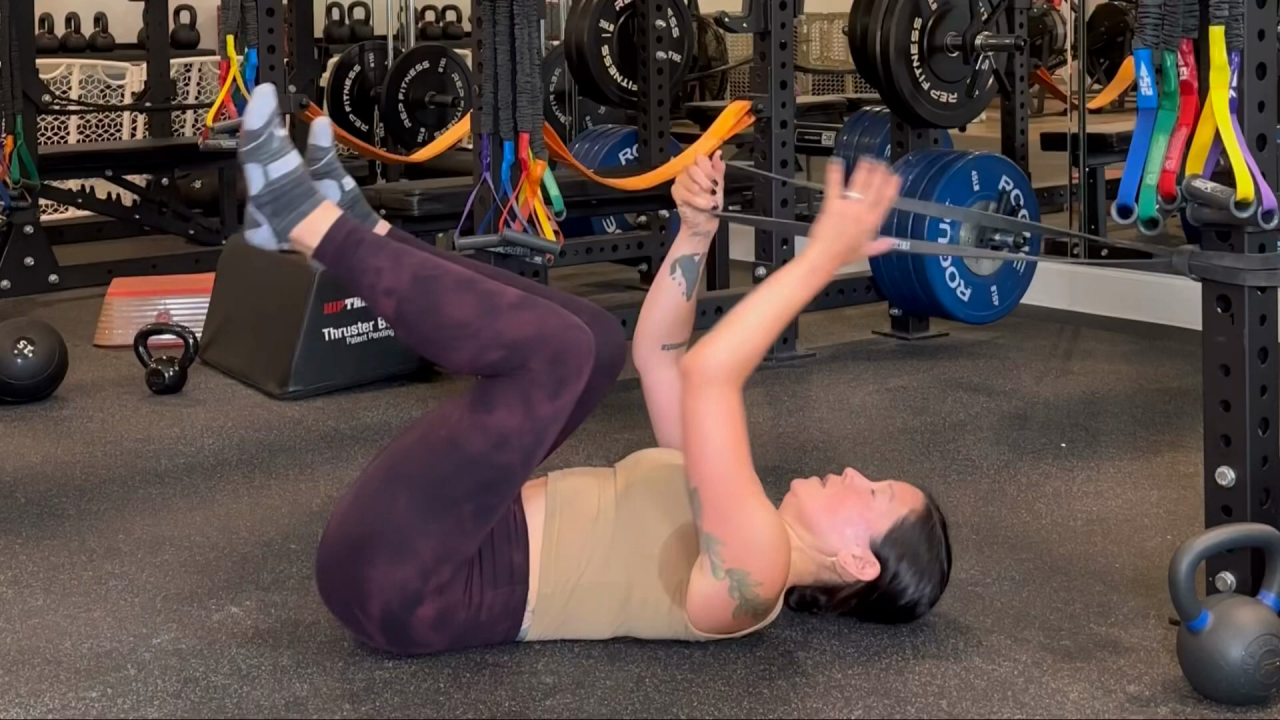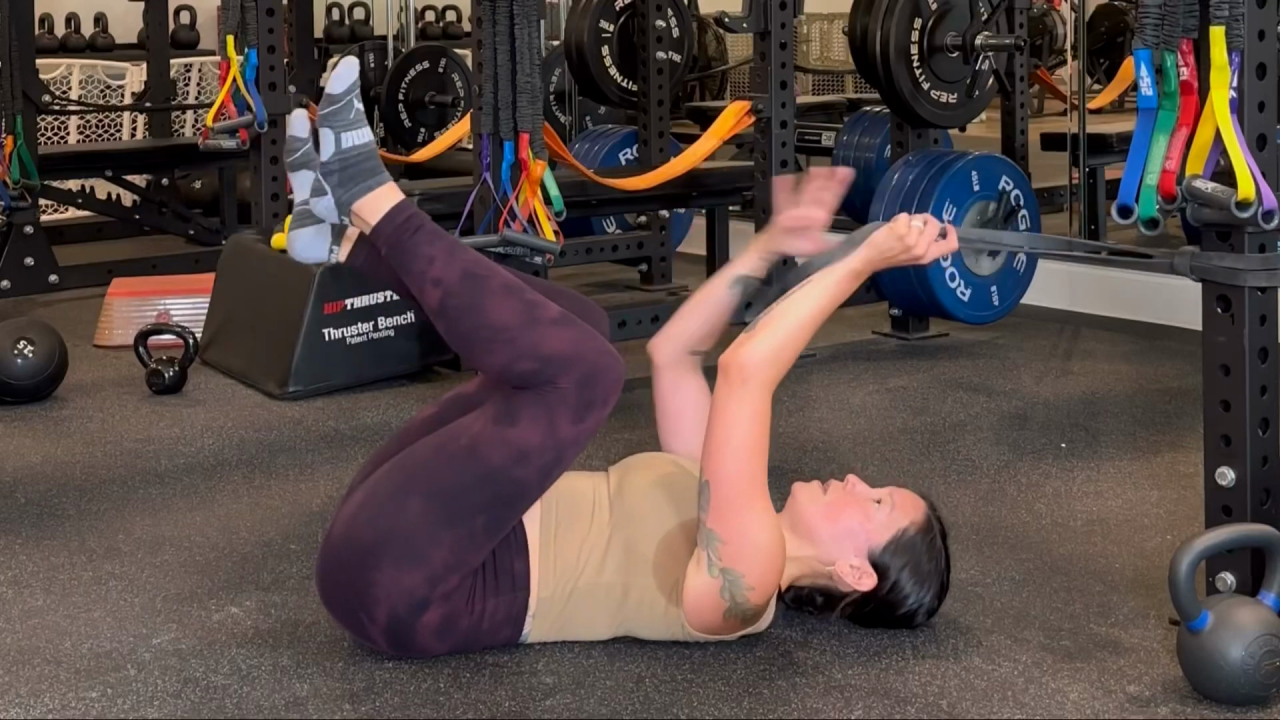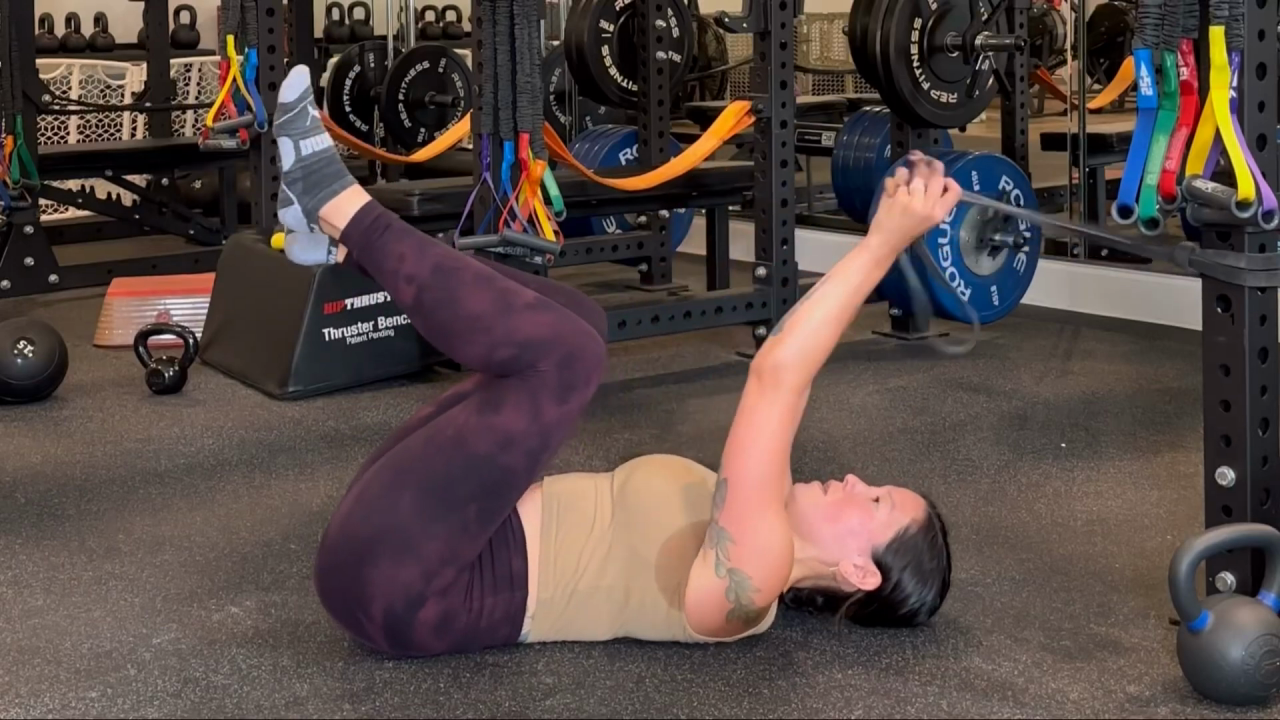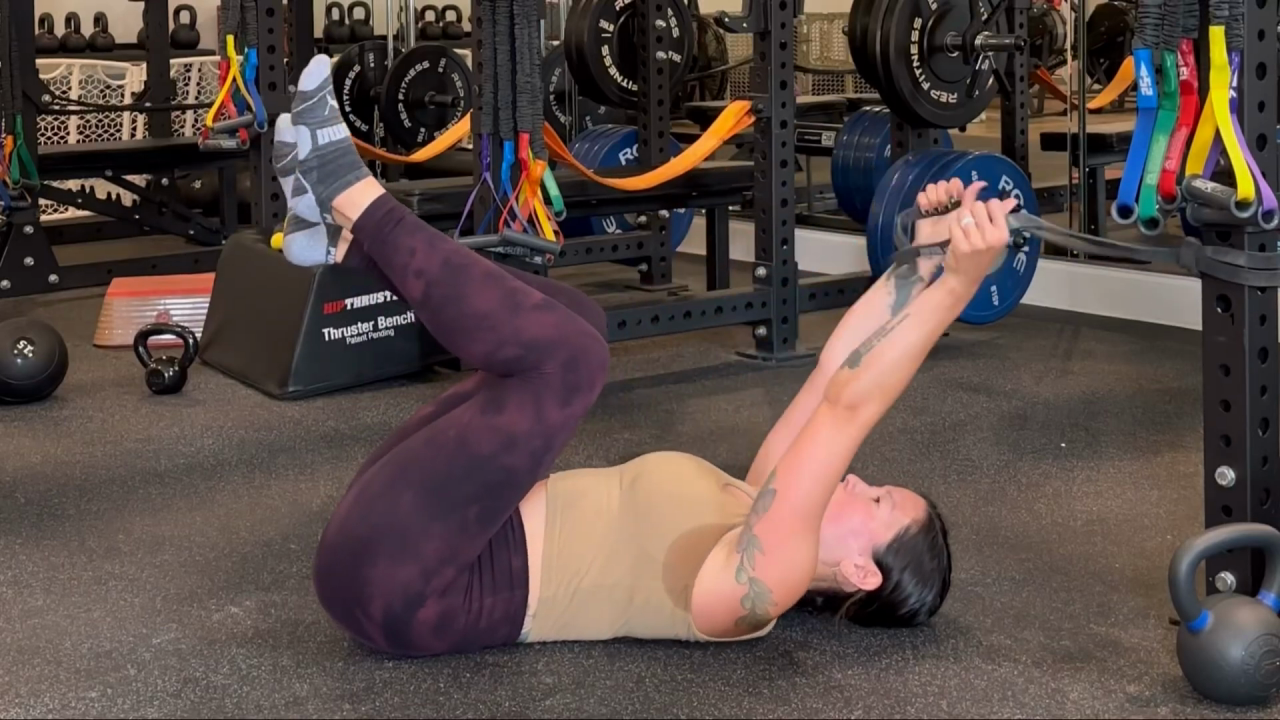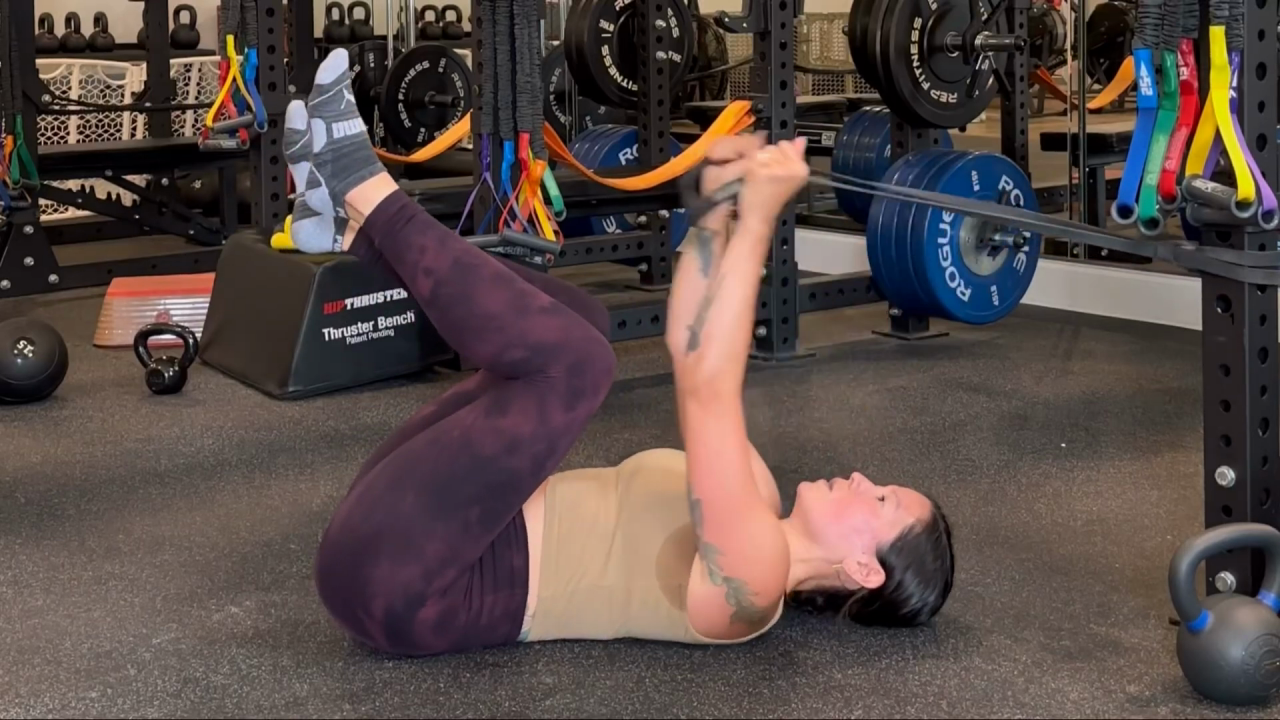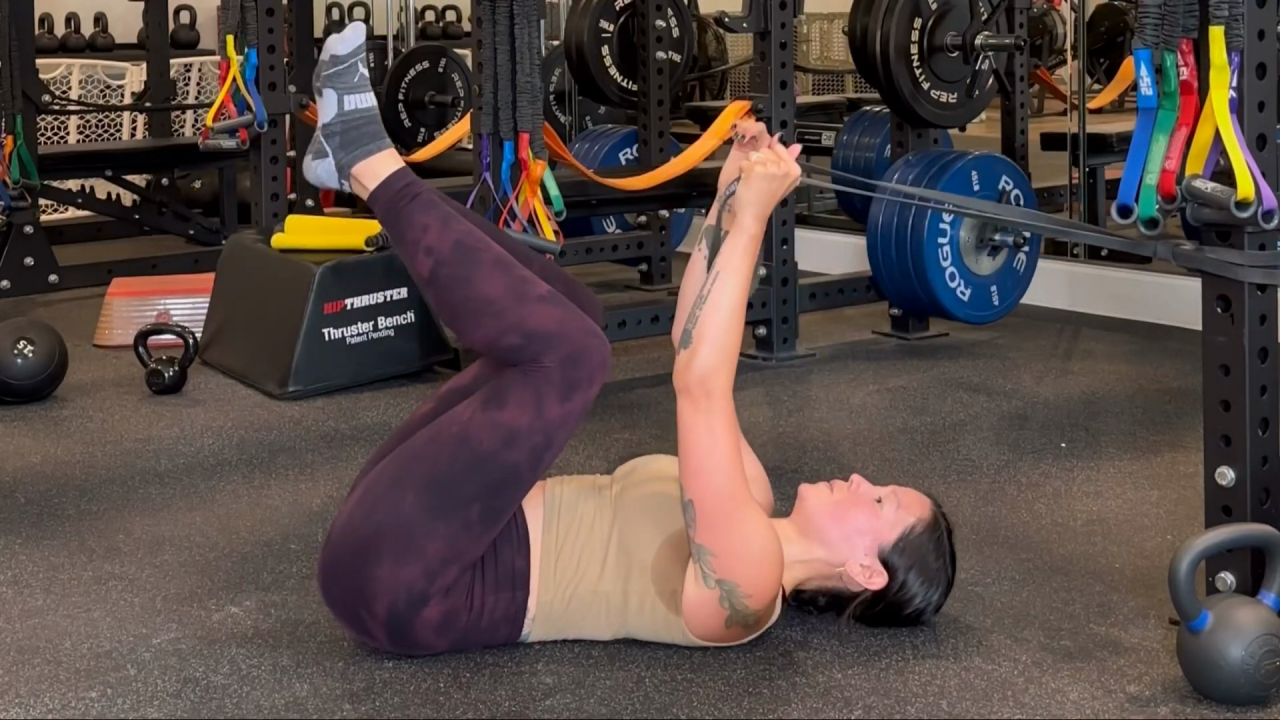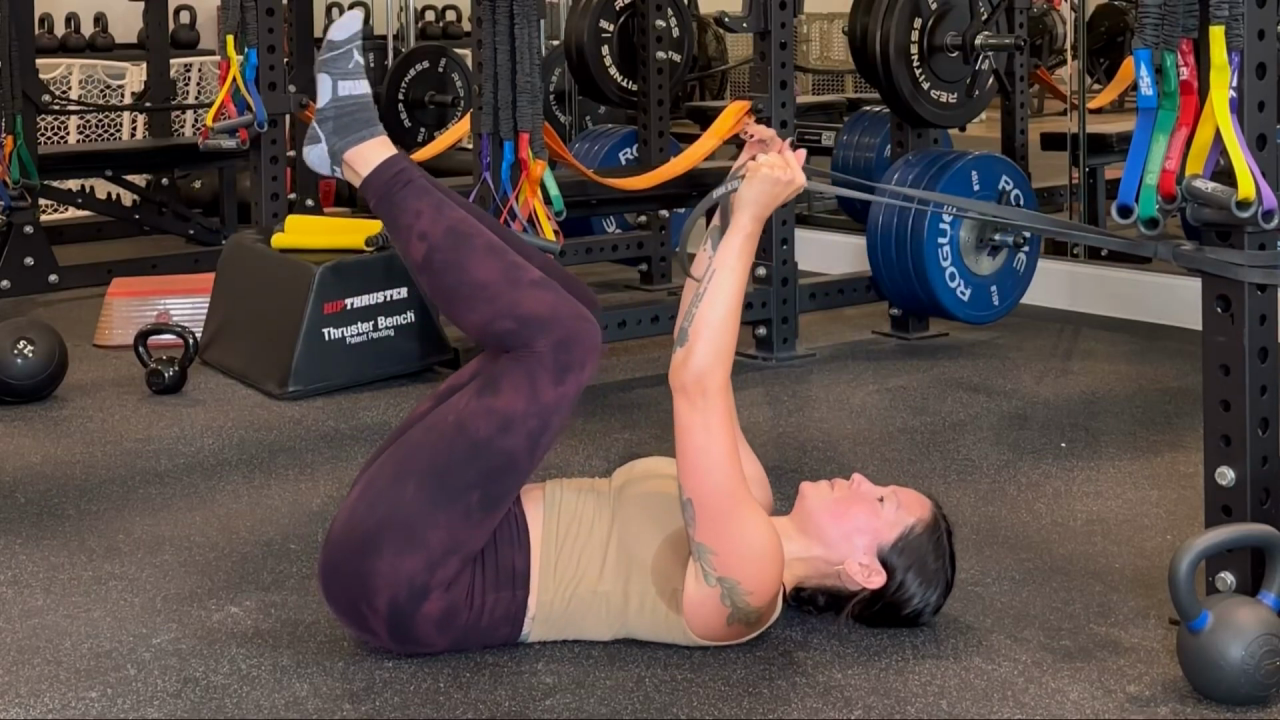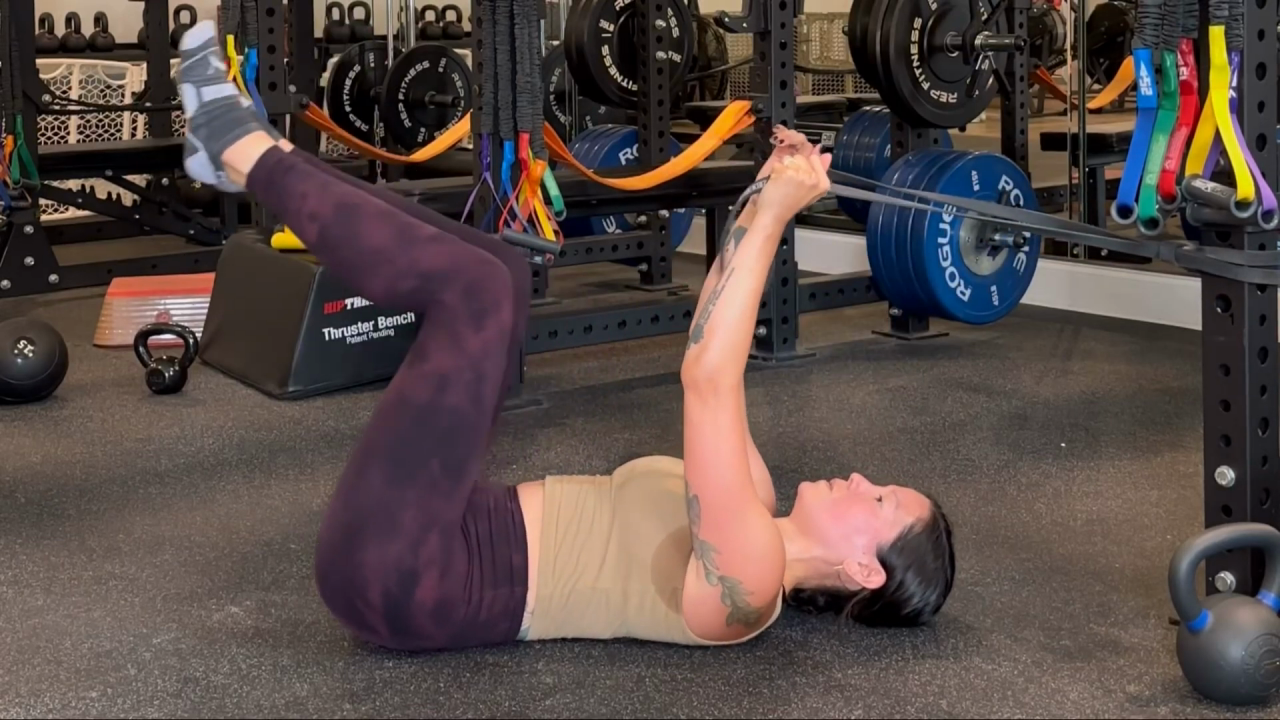
dt=0.4s
person 1, frame 1
left shoulder: (749, 578)
right shoulder: (729, 519)
left elbow: (707, 377)
right elbow: (657, 349)
left wrist: (821, 258)
right wrist: (698, 229)
left hip: (399, 580)
right hip: (397, 535)
left knee: (551, 343)
right knee: (594, 333)
left ankle: (310, 221)
right ankle: (354, 229)
person 1, frame 2
left shoulder: (746, 576)
right shoulder: (751, 530)
left elbow: (744, 372)
right elbow: (673, 348)
left wrist: (864, 260)
right wrist: (777, 248)
left hip: (395, 577)
right hip: (409, 528)
left knee: (583, 365)
right knee: (572, 327)
left ankle: (370, 201)
right ankle: (348, 238)
person 1, frame 3
left shoulder: (750, 581)
right shoulder: (754, 532)
left elbow: (781, 375)
right elbow: (790, 364)
left wrist: (884, 243)
right wrist: (882, 242)
left hip: (394, 579)
right hip: (408, 529)
left knee: (562, 351)
right knee: (570, 319)
left ankle: (338, 204)
right ankle: (341, 242)
person 1, frame 4
left shoulder: (765, 583)
right shoulder: (755, 522)
left elbow: (849, 404)
right elbow: (837, 372)
left wrist: (956, 280)
right wrist: (928, 254)
left hip: (395, 576)
right hip: (428, 526)
left knee: (564, 350)
right knee: (569, 321)
left ankle: (353, 197)
right ankle: (344, 239)
person 1, frame 5
left shoulder: (752, 581)
right shoulder: (754, 511)
left elbow: (707, 388)
right elbow: (692, 349)
left wrist: (758, 222)
right wrist: (721, 207)
left hip: (395, 575)
right hip: (418, 521)
left knee: (572, 356)
right knee: (572, 320)
left ankle: (366, 191)
right ankle: (352, 221)
person 1, frame 6
left shoulder: (746, 582)
right shoulder: (750, 510)
left elbow: (700, 387)
right elbow: (696, 354)
left wrist: (749, 222)
right wrist: (729, 204)
left hip: (396, 575)
right hip: (422, 520)
left knee: (568, 349)
right knee: (564, 314)
left ankle: (372, 167)
right ankle: (363, 171)
person 1, frame 7
left shoulder: (746, 578)
right shoulder: (751, 518)
left elbow: (697, 381)
right elbow: (700, 351)
left wrist: (749, 219)
right wrist: (736, 203)
left hip: (396, 571)
right hip: (419, 533)
left knee: (560, 334)
right knee: (558, 311)
left ankle: (366, 155)
right ankle: (361, 153)
person 1, frame 8
left shoulder: (742, 581)
right shoulder: (748, 521)
left elbow: (708, 382)
right elbow: (717, 364)
left wrist: (771, 219)
right wrist: (762, 204)
left hip: (400, 573)
right hip: (437, 551)
left knee: (472, 285)
right knee: (494, 272)
left ankle: (245, 153)
right ankle: (263, 155)
